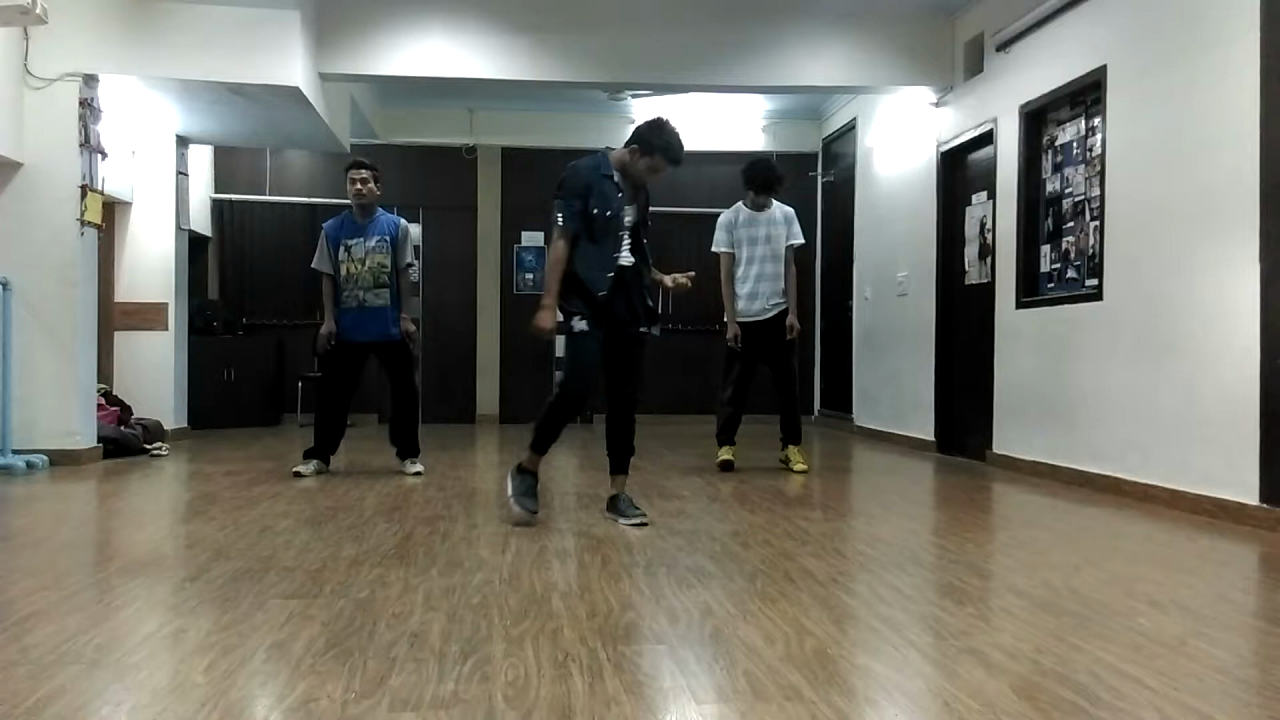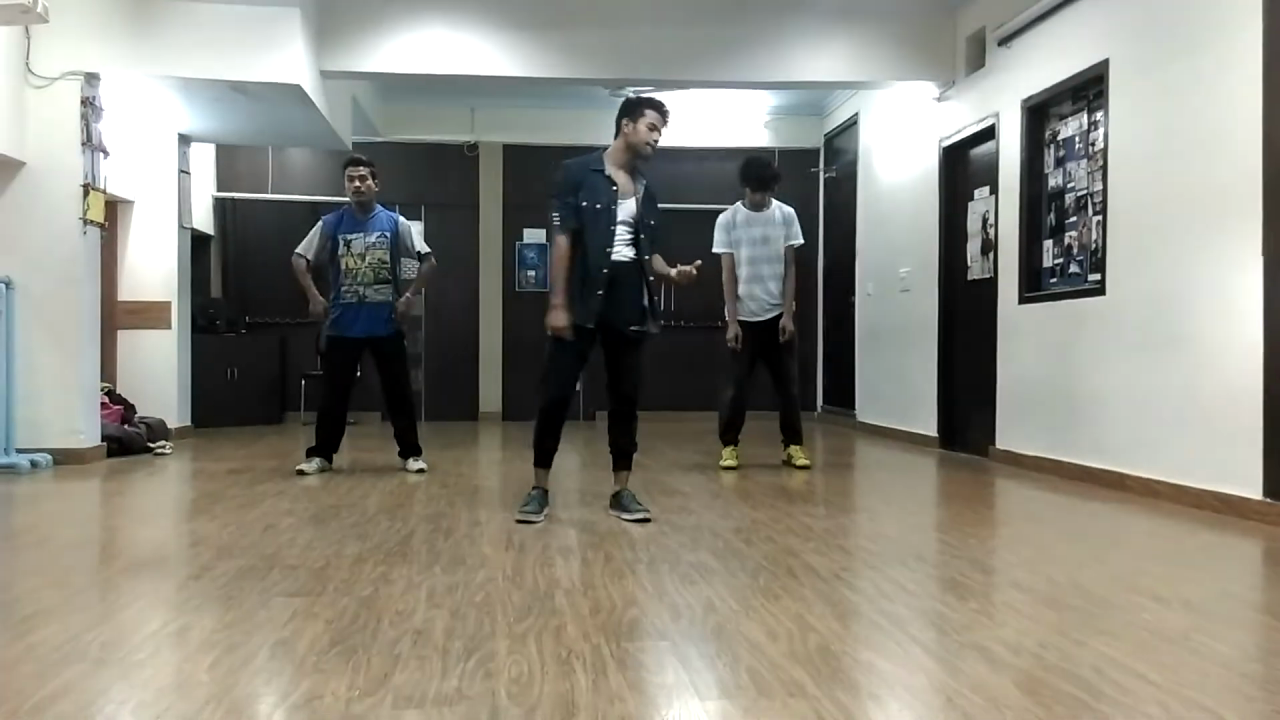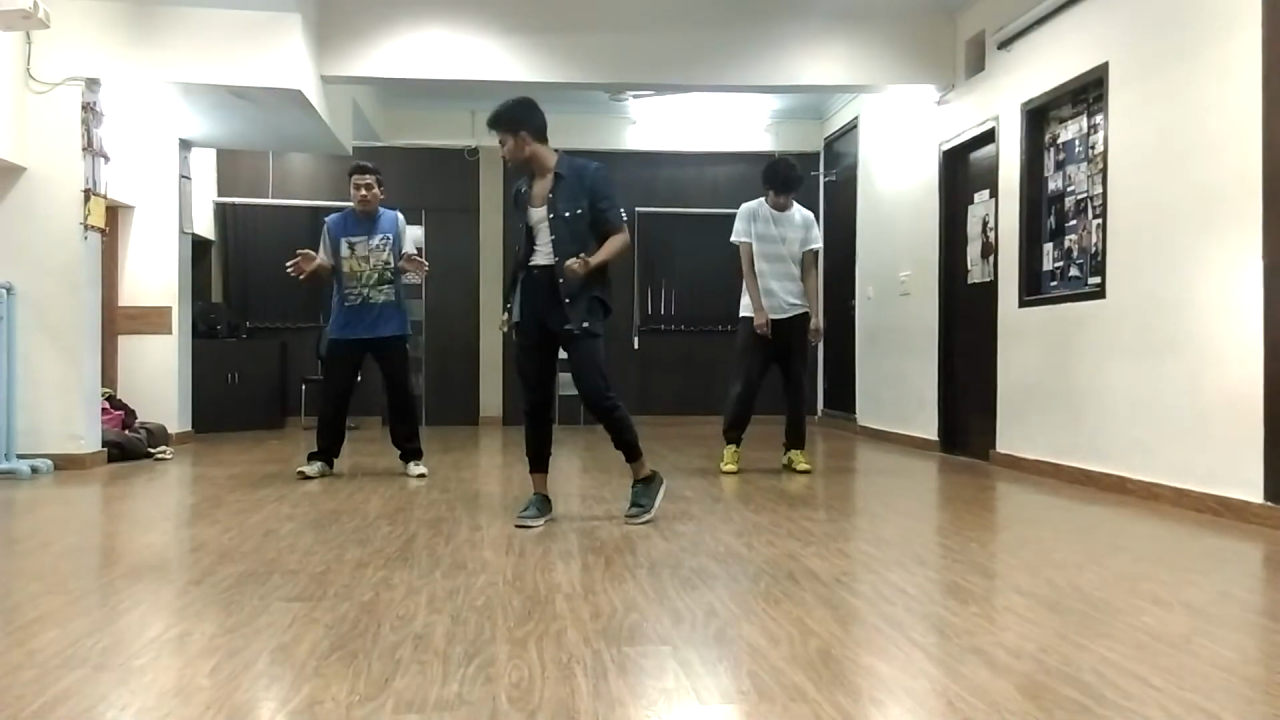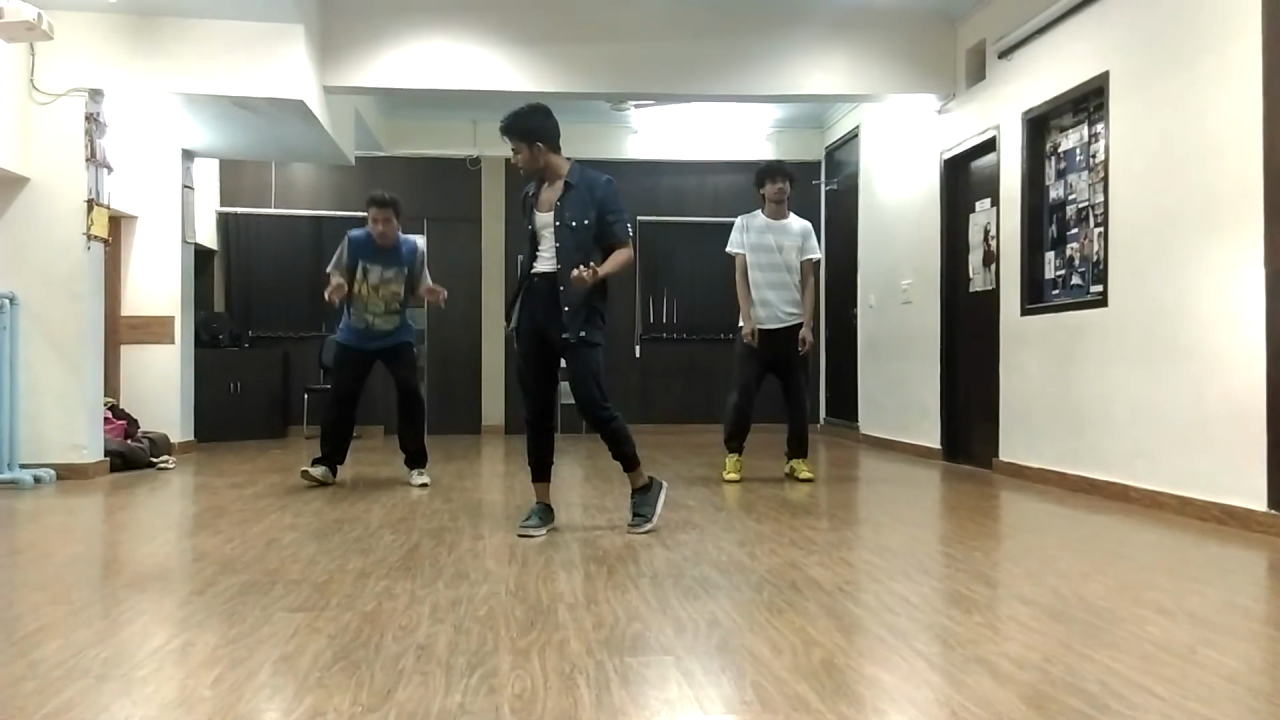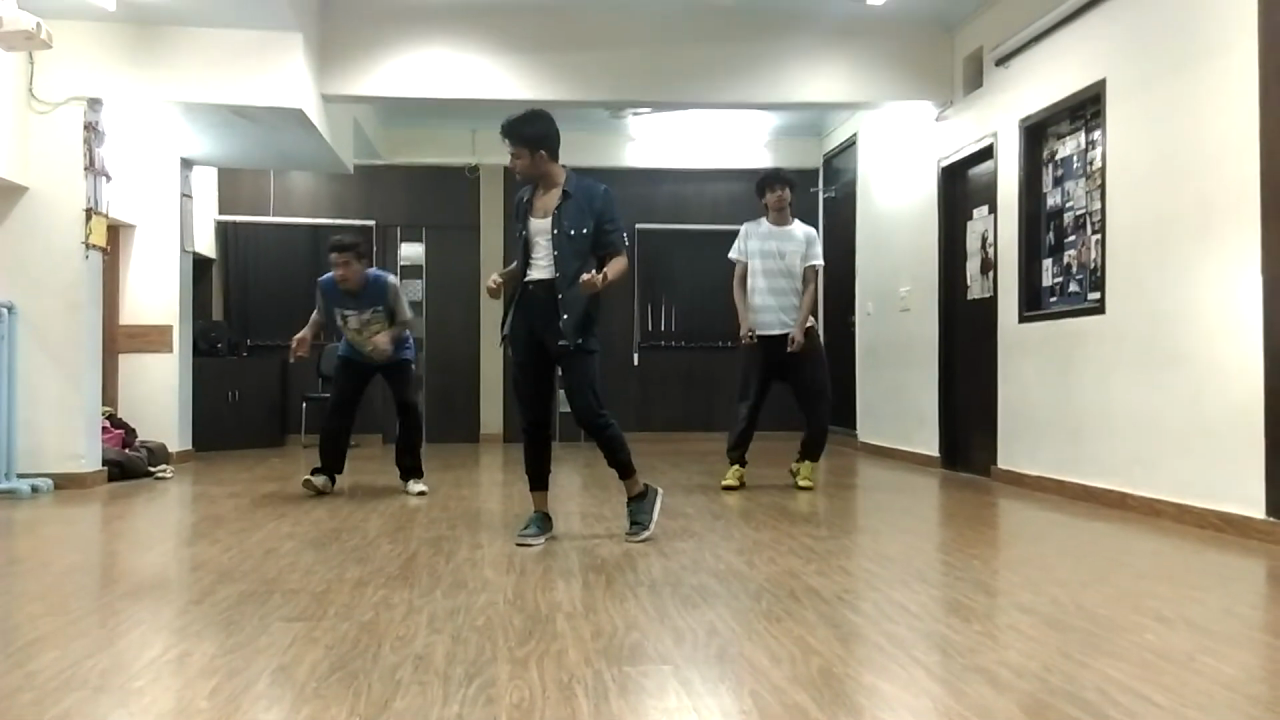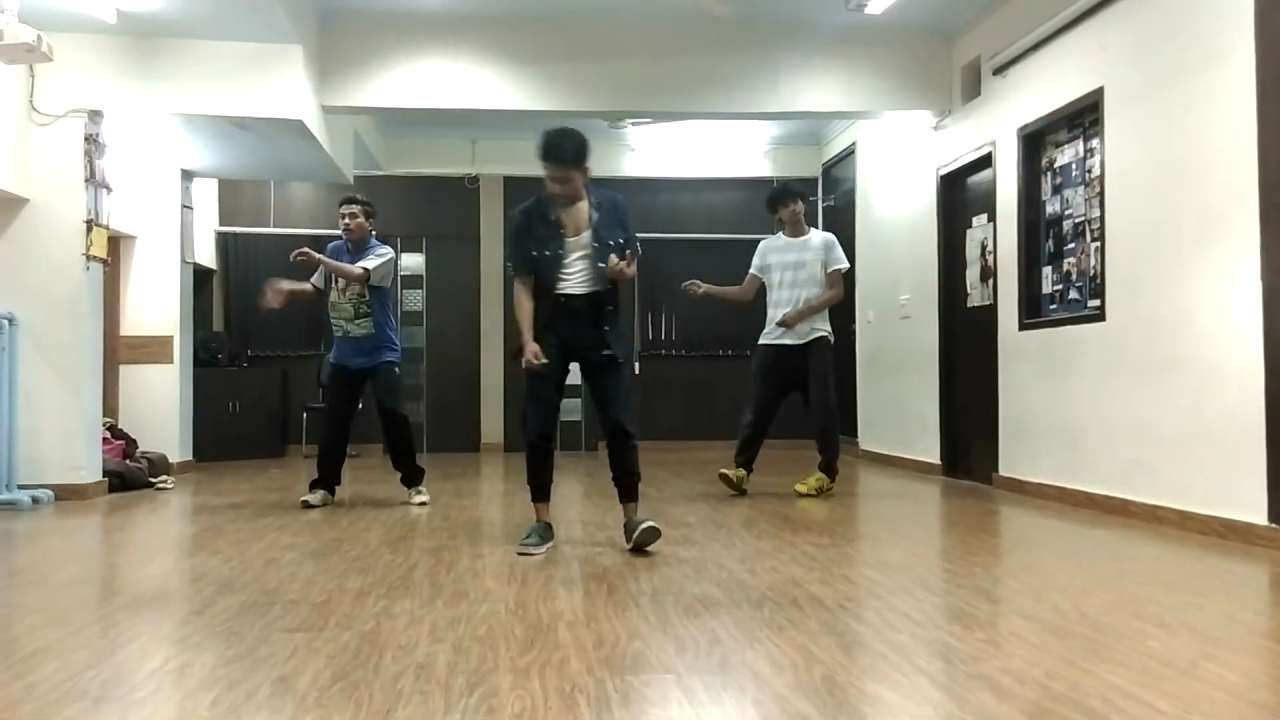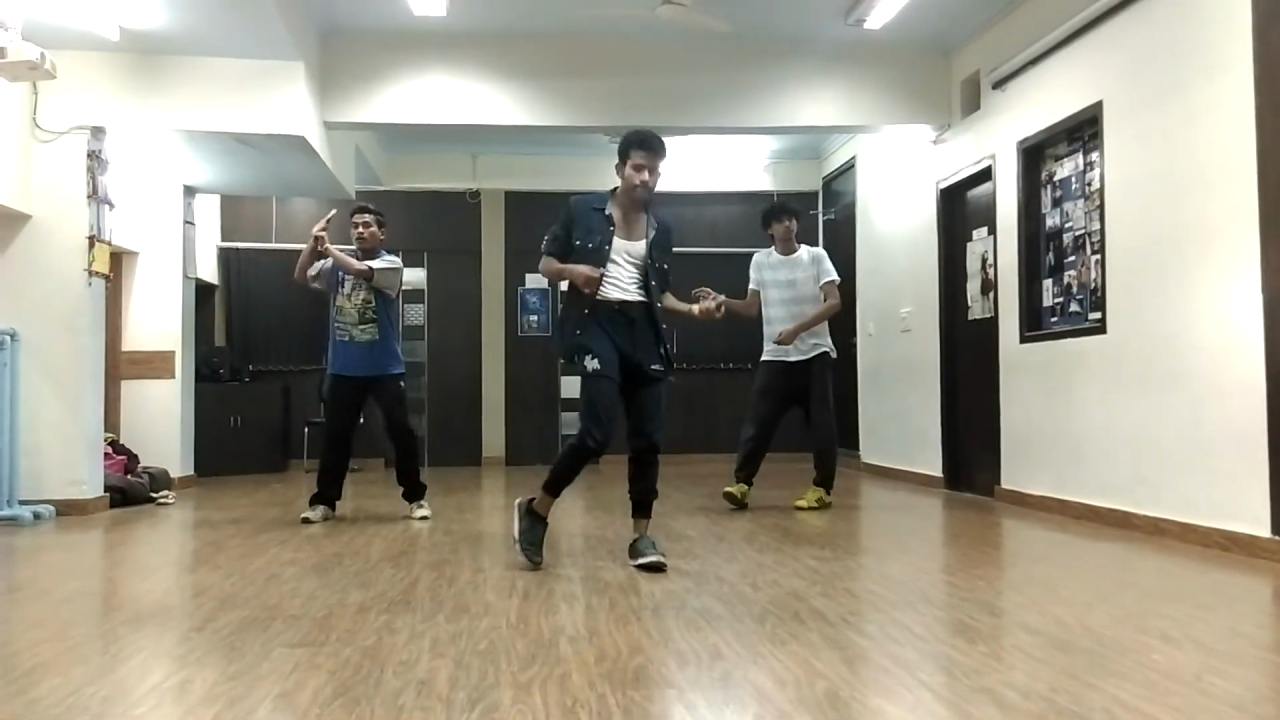
dt=0.7s
person 1, frame 1
left shoulder: (639, 192)
right shoulder: (583, 174)
right elbow: (561, 240)
left wrist: (660, 278)
right wrist: (548, 304)
left hip: (628, 300)
right hip: (587, 298)
left knee: (625, 398)
right knee: (578, 385)
left ankle: (618, 494)
right ankle: (526, 470)
person 1, frame 2
left shoulder: (645, 189)
right shoulder: (577, 173)
right elbow: (561, 240)
left wrist: (670, 272)
right wrist: (557, 304)
left hip: (628, 298)
right hip: (584, 296)
left knee: (625, 397)
right knee: (556, 393)
left ankle: (621, 491)
right ankle: (539, 489)
person 1, frame 3
left shoulder: (588, 176)
right shoulder: (522, 190)
left elbow: (621, 236)
left wrist: (589, 264)
right wrist: (512, 304)
left hip: (576, 298)
right hip: (533, 298)
left knee: (595, 392)
right knee: (535, 400)
left ankle: (645, 477)
right ankle: (540, 496)
person 1, frame 4
left shoulder: (597, 187)
right shoulder: (530, 194)
left elbow: (625, 250)
left wrist: (596, 274)
right wrist: (517, 299)
left hip: (576, 307)
right hip: (534, 305)
left knee: (591, 402)
right knee: (536, 408)
left ankle: (644, 485)
right ankle: (542, 505)
person 1, frame 5
left shoulder: (592, 195)
right shoulder: (523, 200)
left elbow: (619, 257)
left wrist: (601, 278)
right wrist: (503, 278)
left hip: (571, 314)
right hip: (527, 313)
left knee: (587, 410)
right knee: (533, 417)
left ankle: (640, 493)
right ankle: (541, 514)
person 1, frame 6
left shoulder: (613, 207)
right shoulder: (527, 217)
left elbow: (631, 263)
right elbow: (523, 284)
left wrist: (623, 271)
right wrist: (528, 339)
left hip: (599, 323)
right hip: (552, 324)
left knee: (617, 423)
right knee: (539, 428)
left ankle: (632, 519)
right ankle: (542, 522)
person 1, frame 7
left shoulder: (661, 229)
right shoulder: (583, 210)
right elbow: (545, 263)
left wrist: (689, 309)
right wrist: (569, 271)
left hip: (643, 330)
right hip: (597, 323)
left knee: (647, 439)
right knee: (596, 431)
left ankle: (640, 537)
right ankle: (535, 509)
person 2, frame 1
left shoulder: (787, 215)
right shoulder: (729, 219)
left elbow: (790, 267)
right elbow: (726, 273)
left wrist: (793, 312)
right wrist: (731, 320)
left hip: (778, 314)
right hip: (743, 316)
left knee: (787, 383)
right knee: (735, 385)
left ankle: (791, 447)
right ankle: (725, 445)
person 2, frame 2
left shoulder: (786, 215)
right shoulder: (728, 220)
left elbow: (790, 268)
right elbow: (728, 274)
left wrist: (788, 314)
right wrist: (732, 321)
left hip: (777, 315)
right hip: (744, 317)
left knee: (787, 383)
right knee: (737, 385)
left ankle: (793, 445)
right ankle: (729, 446)
person 2, frame 3
left shoulder: (806, 218)
right shoulder: (749, 212)
left elbow: (809, 270)
right elbow: (747, 266)
left wrist: (814, 315)
right wrist: (759, 311)
left hip: (795, 315)
right hip: (756, 314)
left knee: (797, 385)
right knee: (745, 383)
left ankle: (794, 449)
right ankle: (731, 447)
person 2, frame 4
left shoulder: (803, 228)
right shoulder: (744, 224)
left elbow: (808, 280)
right elbow: (741, 275)
left wrist: (807, 325)
right wrist: (747, 319)
left hip: (792, 325)
right hip: (756, 324)
left knee: (797, 395)
right knee: (742, 393)
left ankle: (797, 459)
right ankle: (733, 456)
person 2, frame 5
left shoulder: (807, 234)
right shoulder: (748, 232)
left elbow: (811, 286)
right elbow: (739, 281)
left wrist: (800, 328)
right wrist: (743, 319)
left hip: (798, 330)
right hip: (760, 331)
left knee: (818, 397)
right knee: (750, 400)
left ankle: (805, 461)
right ankle: (736, 465)
person 2, frame 6
left shoulder: (825, 241)
right shoulder: (767, 247)
left elbow: (836, 291)
right elbow: (745, 292)
left wrist: (801, 313)
right wrist: (707, 290)
left hip: (814, 338)
right hip: (774, 340)
left knee: (823, 407)
right knee: (757, 407)
left ankle: (826, 473)
right ankle: (741, 469)
person 2, frame 7
left shoulder: (816, 256)
right shoulder: (760, 261)
left elbow: (833, 302)
right elbow: (751, 307)
left wrist: (795, 330)
right wrist: (719, 300)
left hip: (814, 354)
right hip: (774, 357)
left knee: (821, 424)
right knee: (757, 421)
left ankle: (822, 488)
right ankle: (742, 484)
person 3, frame 1
left shoulder: (397, 226)
right shoulder: (332, 229)
left elbow: (404, 274)
right elbow: (327, 277)
left wrist: (405, 316)
right wrist: (328, 320)
left hip: (389, 327)
right hip: (347, 327)
left knee: (405, 392)
right knee: (332, 393)
left ankle: (409, 455)
right ankle: (319, 456)
person 3, frame 2
left shoulder: (395, 223)
right shoulder: (330, 224)
left elbow: (428, 260)
right elbow: (299, 259)
left wrist: (409, 296)
right wrist: (314, 297)
left hip: (386, 324)
right hip: (342, 324)
left knee: (399, 391)
right knee: (334, 392)
left ankle: (411, 453)
right ankle: (321, 454)
person 3, frame 3
left shoulder: (395, 221)
right shoulder: (334, 224)
left elbow: (401, 265)
right elbow: (332, 269)
left wrist: (409, 264)
right wrist: (316, 265)
left hip: (390, 324)
right hip: (346, 326)
left knee: (400, 390)
right knee: (335, 392)
left ankle: (412, 457)
right ankle: (323, 458)
person 3, frame 4
left shoulder: (413, 249)
right shoulder: (354, 241)
left elbow: (417, 287)
right elbow: (336, 276)
left wrist: (427, 293)
right wrist: (338, 286)
left hip: (397, 336)
right hip: (354, 336)
left knee: (410, 392)
right knee: (341, 395)
left ankle: (416, 465)
right ankle: (327, 464)
person 3, frame 5
left shoulder: (386, 284)
right shoulder: (326, 286)
left elbow: (405, 321)
right elbow: (321, 316)
left wrist: (388, 336)
right wrist: (307, 333)
left hip: (395, 352)
right hip: (354, 353)
left knee: (407, 406)
right knee: (338, 408)
left ankle: (412, 474)
right ankle: (326, 473)
person 3, frame 6
left shoulder: (383, 254)
right shoulder: (334, 250)
left elbow: (357, 275)
right elbow: (317, 288)
left wrist: (320, 259)
right wrist: (287, 288)
left hip: (380, 353)
right hip: (344, 355)
left knee: (392, 413)
right knee: (335, 420)
left ankle: (414, 482)
right ankle: (324, 486)
person 3, frame 7
left shoulder: (391, 264)
right shoulder: (338, 263)
left elbow: (360, 270)
right elbow: (302, 277)
left wrist: (328, 248)
right wrist: (314, 240)
left hip: (385, 366)
right hip: (343, 366)
left knee: (401, 430)
right knee: (336, 434)
left ankle: (416, 498)
right ankle: (324, 501)
